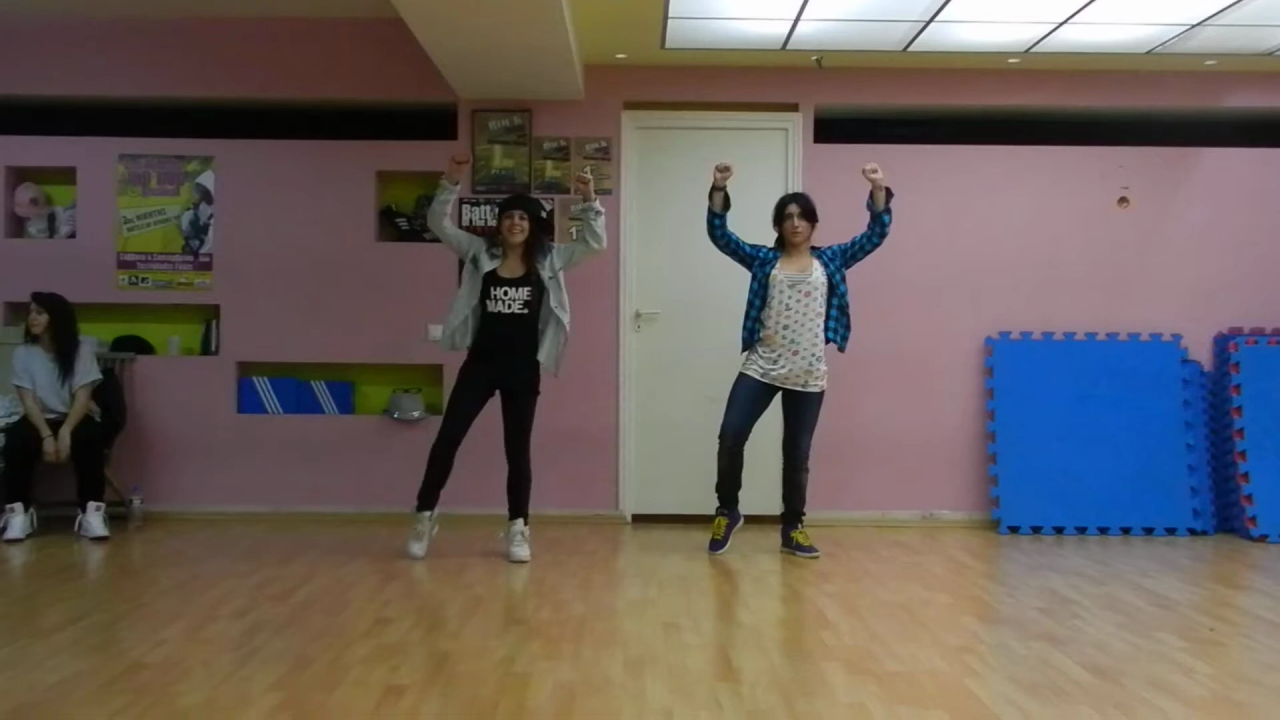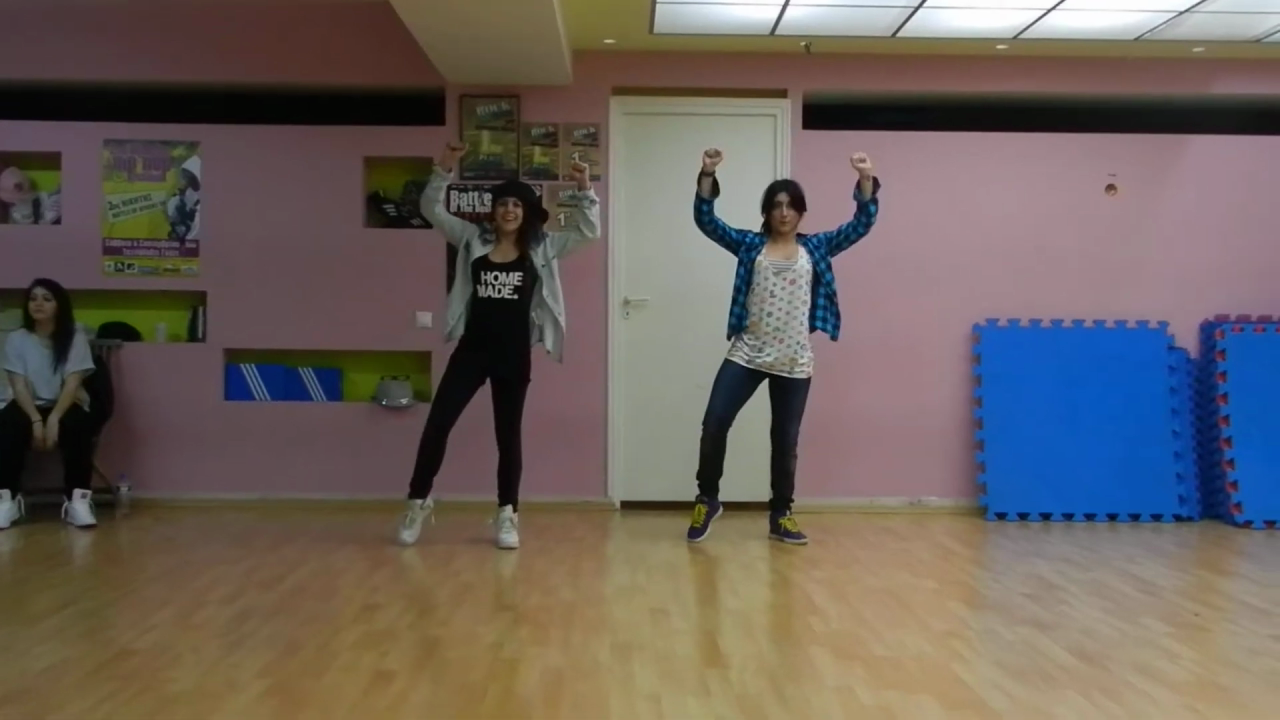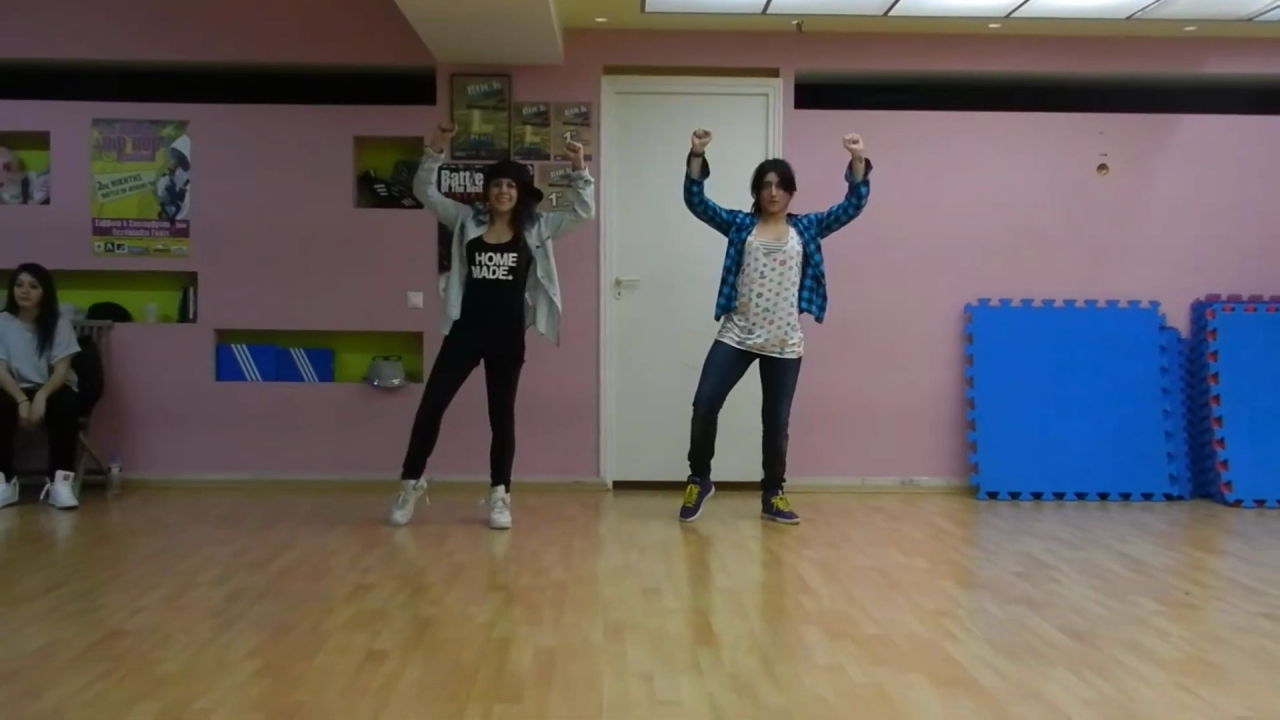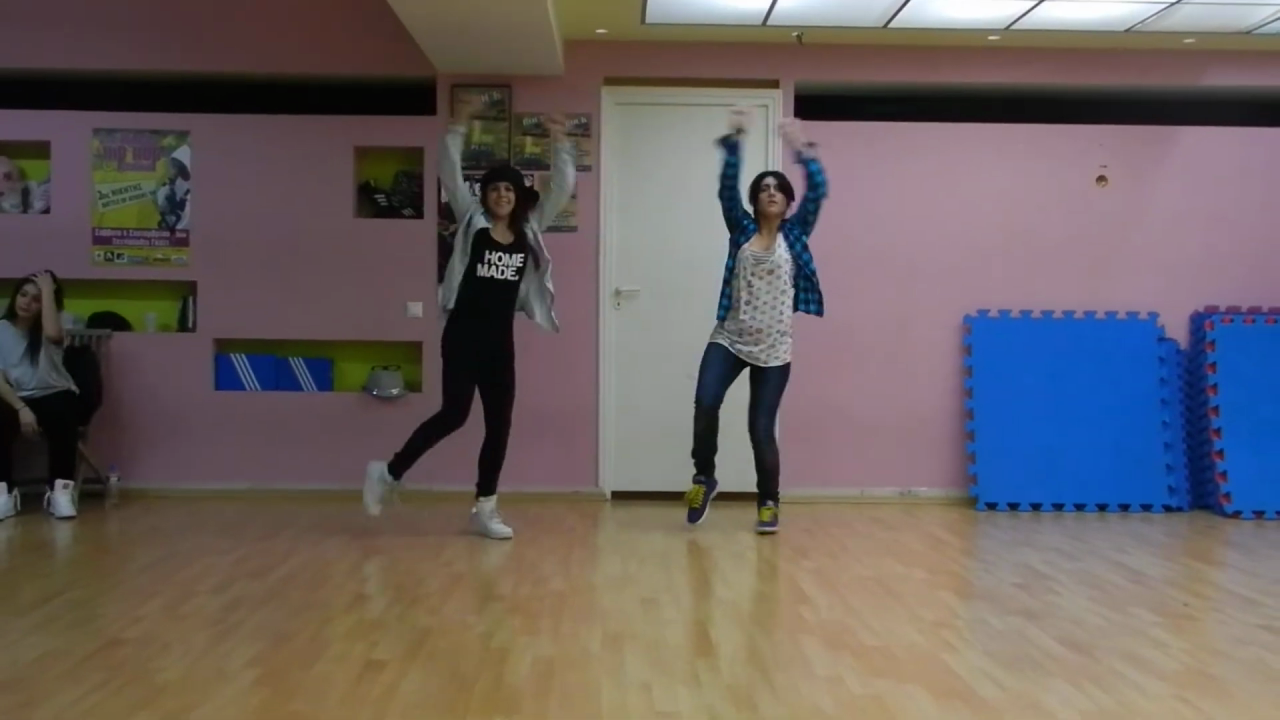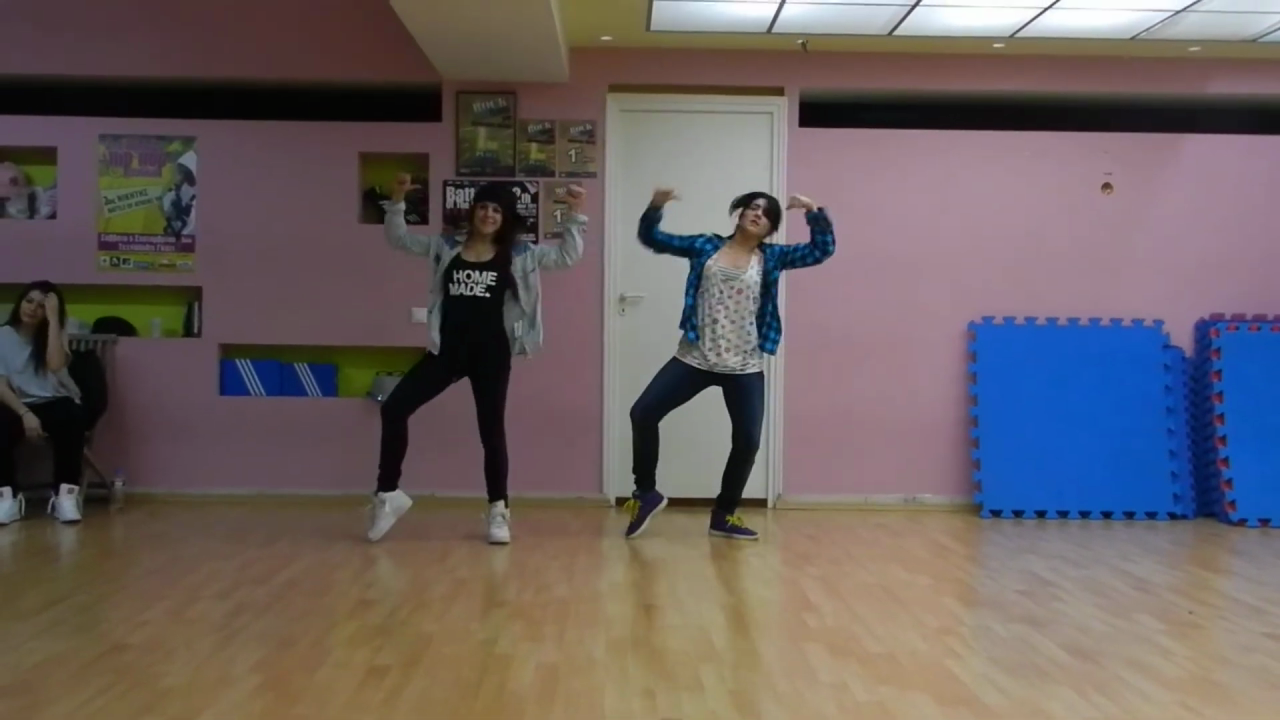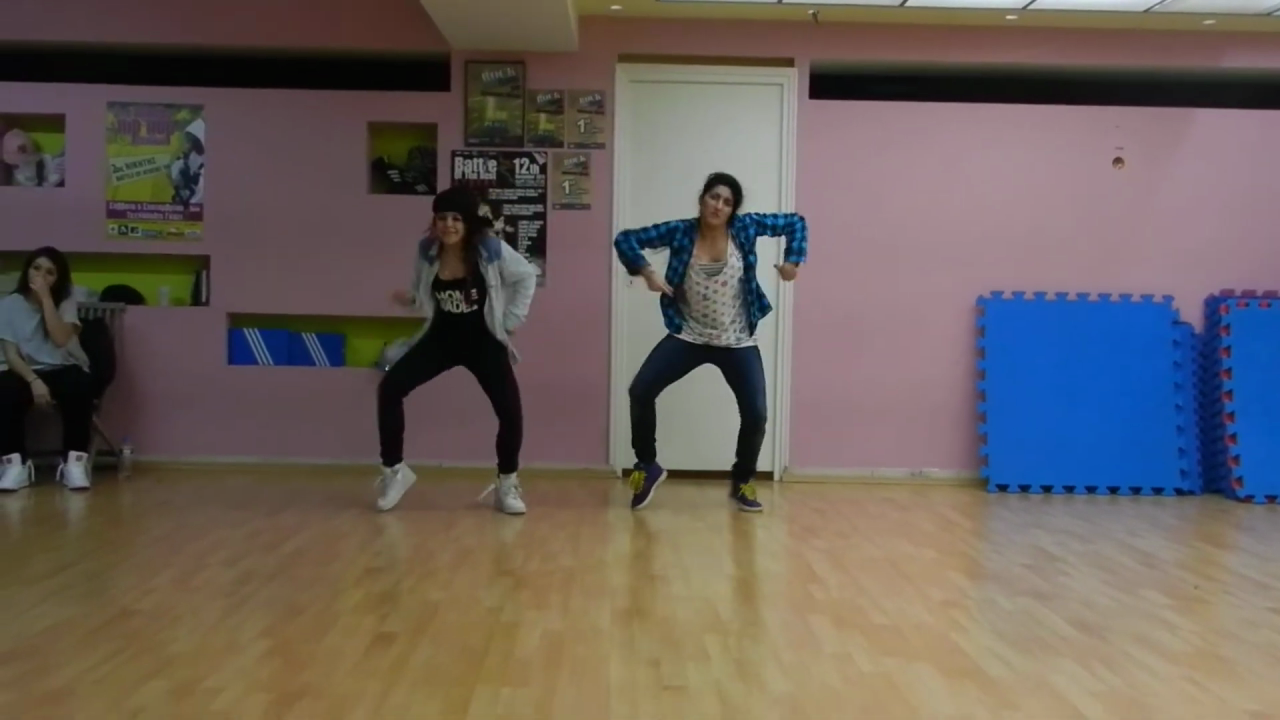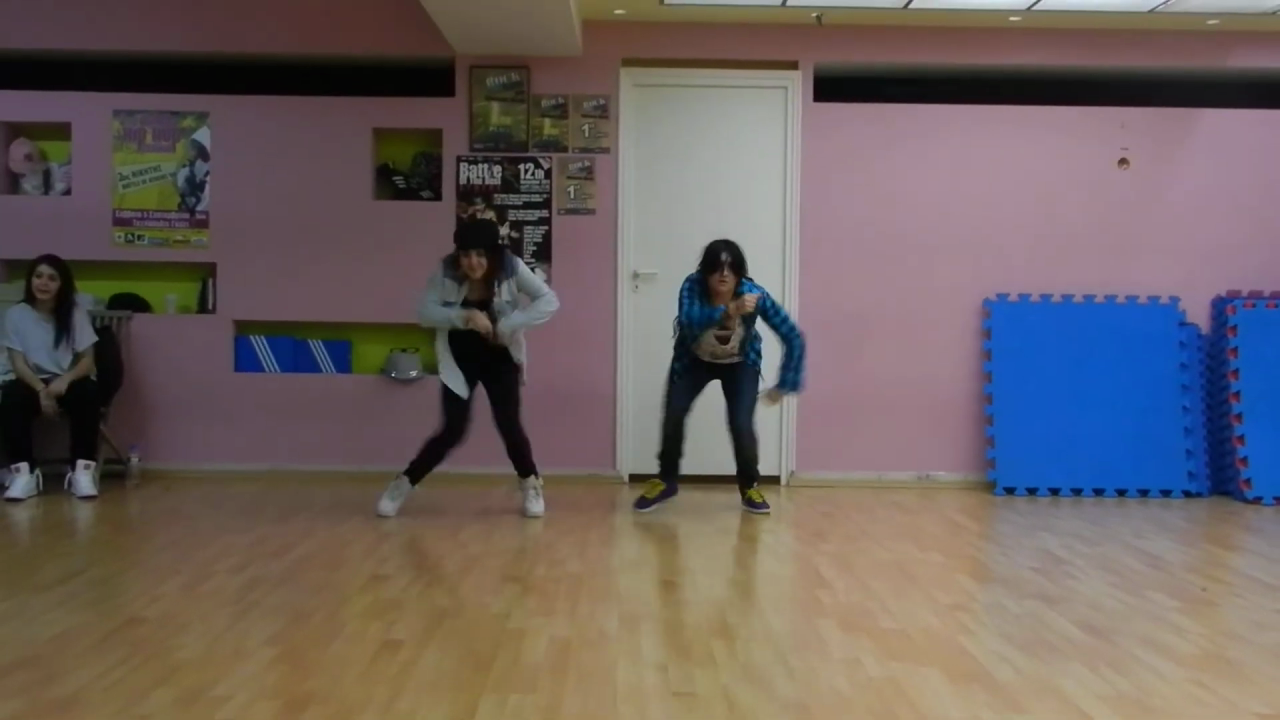
dt=0.7s
person 1, frame 1
left shoulder: (548, 260)
right shoulder: (480, 253)
left elbow: (594, 242)
right elbow: (439, 224)
left wrist: (589, 202)
right wrist: (450, 183)
left hip: (522, 367)
right hip: (481, 363)
left knee: (517, 449)
right knee: (447, 438)
left ankle: (518, 529)
right ankle: (426, 516)
person 1, frame 2
left shoulder: (542, 247)
right shoulder: (473, 239)
left elbow: (588, 231)
right elbow: (432, 209)
left wrist: (584, 190)
right wrist: (444, 170)
left hip: (513, 354)
right hip: (472, 349)
left knee: (508, 435)
right knee: (437, 424)
left ankle: (507, 516)
right ankle: (418, 503)
person 1, frame 3
left shoulder: (537, 229)
right shoulder: (467, 221)
left elbow: (583, 211)
right elbow: (425, 192)
left wrist: (579, 170)
right wrist: (435, 152)
left hip: (508, 335)
right hip: (466, 330)
left knee: (502, 415)
right knee: (431, 405)
left ankle: (500, 496)
right ankle: (411, 484)
person 1, frame 4
left shoulder: (530, 228)
right shoulder: (471, 218)
left elbow: (563, 190)
right elbow: (450, 170)
left wrist: (561, 145)
right wrist: (459, 127)
left hip: (499, 339)
right hip: (463, 333)
left knee: (500, 422)
right knee: (454, 414)
left ankle: (485, 507)
right ankle: (389, 473)
person 1, frame 5
left shoulder: (518, 253)
right shoulder: (446, 245)
left elbow: (568, 257)
right elbow: (399, 239)
left wrist: (575, 216)
right wrist: (397, 201)
left hip: (490, 351)
right hip: (447, 349)
left knee: (491, 431)
right knee: (394, 409)
left ankle: (498, 512)
right ankle: (388, 496)
person 1, frame 6
left shoulder: (491, 249)
right shoulder: (427, 250)
left elbow: (526, 277)
left wrist: (512, 321)
right wrist: (410, 298)
left hip: (484, 340)
right hip: (442, 338)
left knee: (510, 412)
right knee: (390, 389)
left ankle: (507, 484)
right ankle: (394, 471)
person 1, frame 7
left shoulder: (511, 268)
right shoulder: (447, 270)
left elbow: (549, 300)
right elbow: (425, 312)
left wrist: (509, 326)
right wrist: (464, 317)
left hip: (499, 349)
right hip: (461, 354)
left knee: (508, 423)
right knee: (454, 428)
left ankle: (531, 485)
right ankle: (404, 485)
person 2, frame 1
left shoulder: (830, 260)
right shoulder: (764, 259)
left elbow: (876, 235)
right elbow: (719, 235)
left wrist: (878, 190)
right wrist: (718, 189)
left hip: (809, 375)
right hip: (761, 368)
left knee: (797, 453)
right knee: (730, 437)
left ankle: (793, 529)
right ankle: (727, 512)
person 2, frame 2
left shoulder: (816, 248)
right shoulder: (750, 245)
left elbow: (861, 224)
right elbow: (706, 221)
left wrist: (866, 179)
right wrist: (707, 175)
left hip: (794, 362)
right hip: (747, 355)
left knee: (786, 440)
right knee: (714, 423)
left ankle: (781, 516)
right ankle: (707, 500)
person 2, frame 3
left shoulder: (806, 228)
right shoulder: (740, 225)
left elbow: (852, 206)
right elbow: (696, 201)
left wrist: (858, 161)
right wrist: (697, 155)
left hip: (785, 343)
right hip: (736, 336)
left knee: (776, 421)
right knee: (704, 404)
left ankle: (773, 495)
right ankle: (699, 481)
person 2, frame 4
left shoulder: (795, 233)
right shoulder: (741, 228)
left elbow: (819, 190)
right elbow: (727, 186)
left wrist: (799, 147)
right wrist: (735, 137)
left hip: (773, 349)
right hip: (729, 340)
left knee: (761, 428)
right knee: (706, 404)
left ankle: (768, 501)
right ankle: (704, 479)
person 2, frame 5
left shoulder: (771, 257)
right shoulder: (706, 246)
left elbow: (822, 250)
right elbow: (654, 240)
left wrist: (813, 213)
right wrist: (654, 210)
left hip: (744, 366)
right hip: (694, 358)
left knee: (747, 442)
right knee: (643, 413)
left ankle: (723, 514)
right ankle: (646, 494)
person 2, frame 6
left shoulder: (745, 228)
right shoulder: (680, 231)
left elbow: (795, 222)
right elbow: (626, 239)
left wrist: (794, 260)
right wrist: (644, 269)
left hip: (737, 341)
right hip: (688, 336)
left knee: (756, 414)
right knee: (641, 390)
left ankle: (742, 482)
right ankle: (647, 466)
person 2, frame 7
left shoulder: (753, 294)
right shoulder: (693, 286)
left elbow: (792, 336)
right elbow: (690, 320)
left wrist: (785, 384)
right wrist: (730, 309)
left hip: (738, 362)
right hip: (696, 360)
left knee: (741, 426)
right knee: (674, 412)
left ankle: (749, 484)
right ankle: (666, 479)
person 3, frame 1
left shoulder: (81, 350)
right shoulder: (23, 354)
left elbow: (82, 397)
right elbow: (29, 402)
left wrist: (65, 431)
right wrist: (46, 436)
left hip: (75, 419)
right hip: (39, 419)
left knee: (89, 437)
left ankle: (91, 513)
person 3, frame 2
left shoulder: (75, 339)
left elbow: (72, 384)
left wrist: (54, 418)
right wrist: (36, 420)
left hip: (65, 407)
right hip: (28, 406)
left knee: (78, 426)
left ankle: (78, 500)
person 3, frame 3
left shoulder: (59, 323)
left elbow: (62, 370)
left wrist: (41, 396)
right wrist: (22, 400)
left hip: (51, 389)
left knee: (66, 406)
left ankle: (61, 482)
person 3, frame 4
left shoulder: (46, 328)
left elbow: (53, 333)
left wrist: (47, 291)
right wrist: (21, 408)
left hip: (51, 396)
left knee: (65, 413)
left ankle: (61, 491)
person 3, frame 5
left shoulder: (56, 334)
left elbow: (56, 365)
left wrist: (53, 318)
right wrist: (25, 414)
left hip: (55, 403)
left knee: (72, 417)
left ankle: (66, 495)
person 3, frame 6
left shoulder: (66, 302)
left elbow: (60, 339)
left wrist: (45, 296)
right wrist: (34, 381)
left hip: (64, 370)
right hip: (27, 372)
left knee: (80, 386)
left ankle: (75, 462)
person 3, frame 7
left shoulder: (76, 313)
left elbow: (88, 360)
left wrist: (64, 379)
right wrist: (41, 389)
left hip: (69, 382)
right hip: (33, 382)
left knee: (88, 394)
left ankle: (83, 470)
right ankle: (23, 472)
